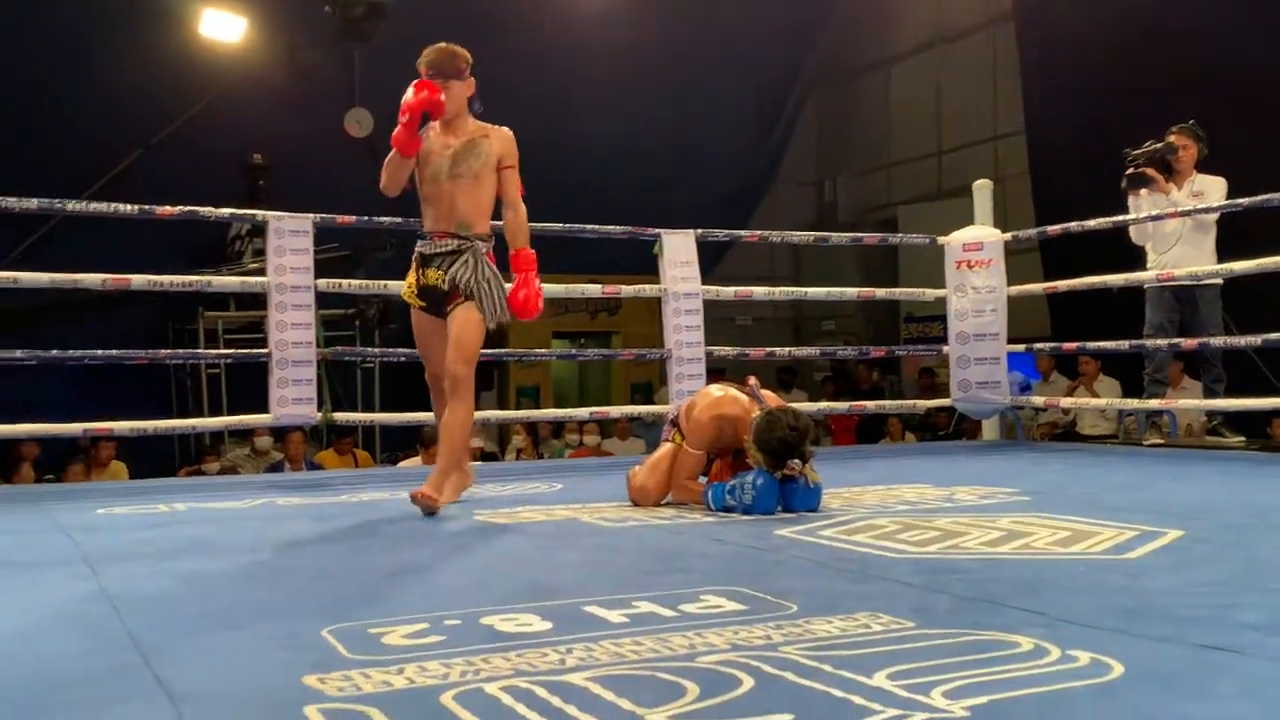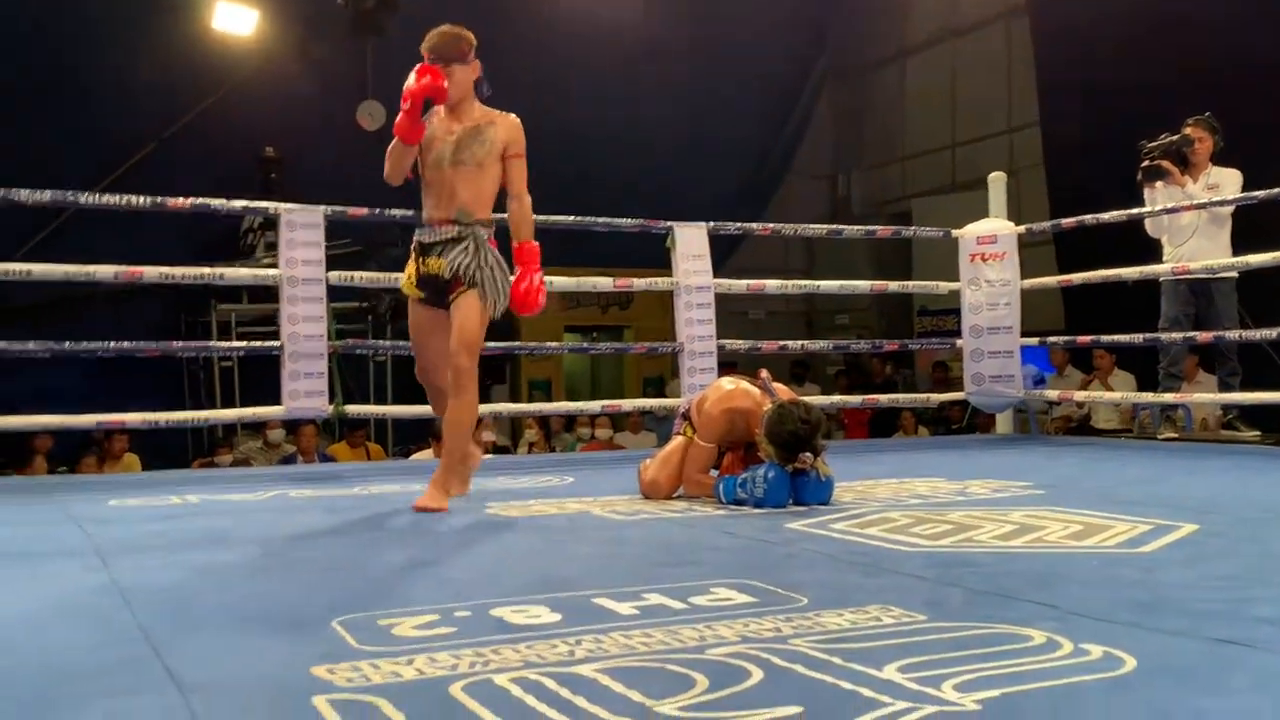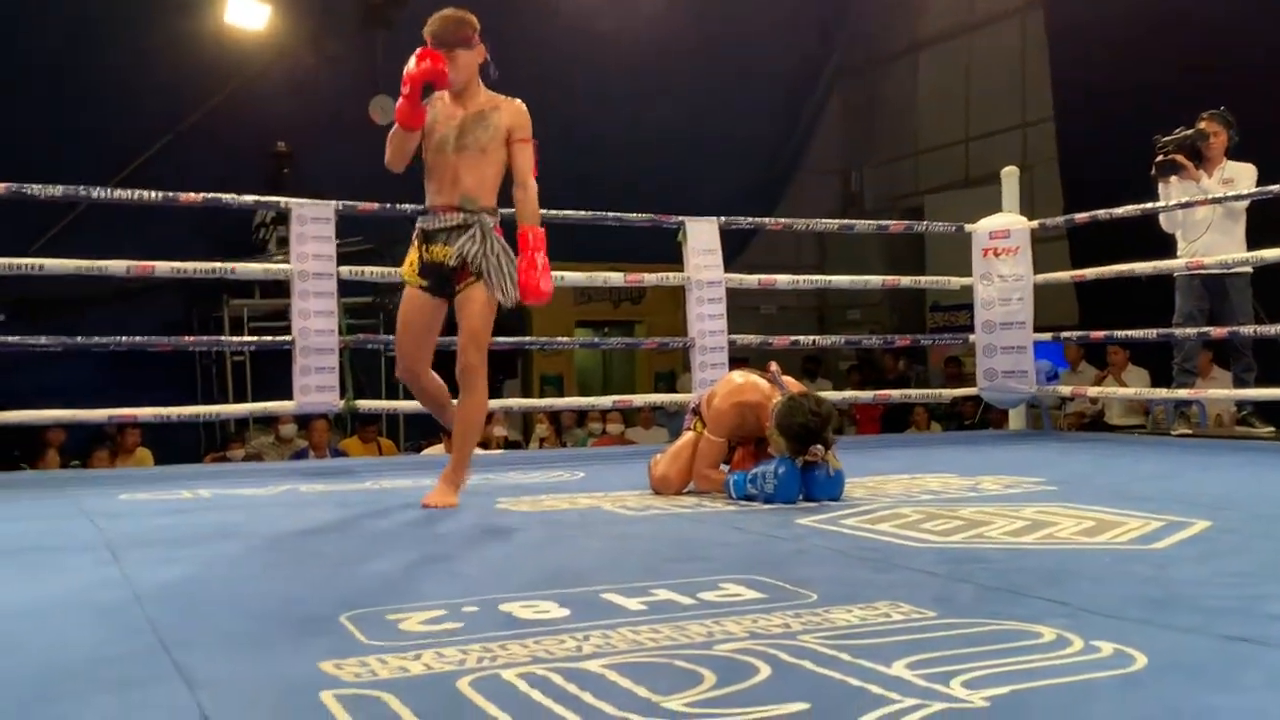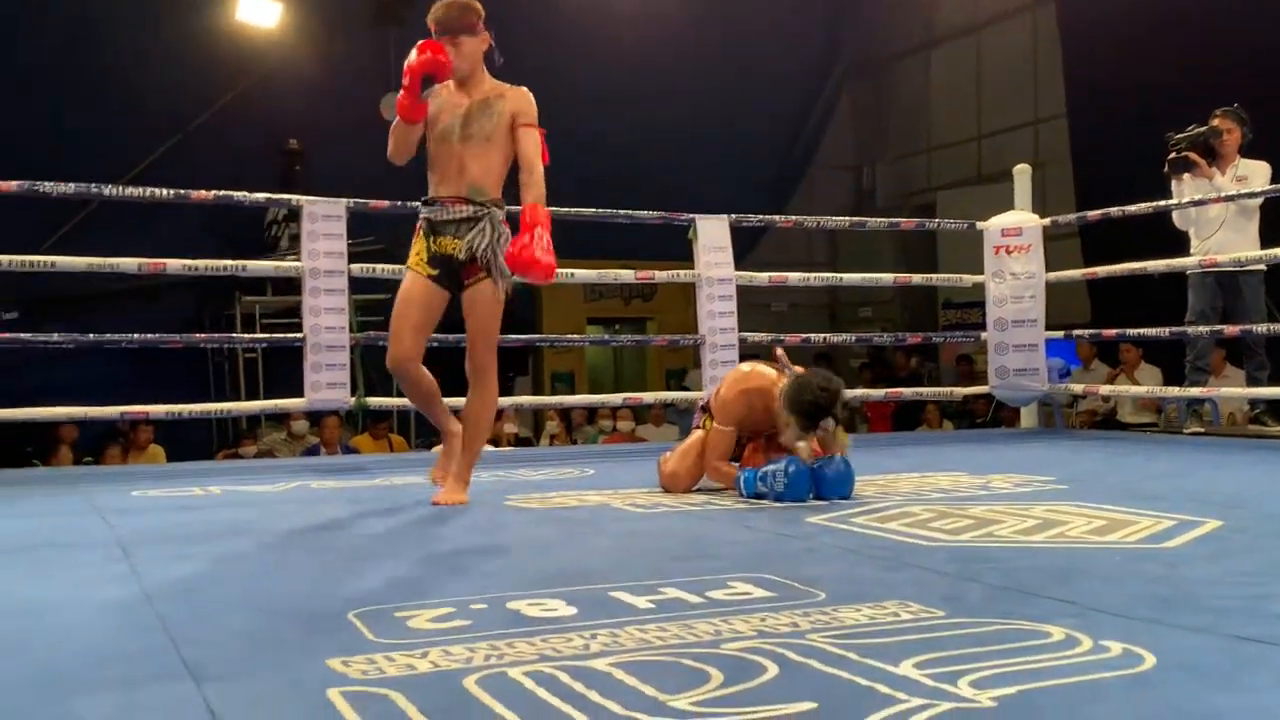
dt=0.1s
person 1, frame 1
left shoulder: (498, 139)
right shoulder: (420, 137)
left elbow: (513, 208)
right elbow: (389, 187)
left wrist: (525, 270)
right wrist: (409, 128)
left hip: (472, 261)
right hip: (426, 262)
left knee: (458, 375)
right knee: (437, 380)
left ankle: (439, 481)
right ankle: (459, 470)
person 1, frame 2
left shoulder: (505, 126)
right shoulder: (424, 122)
left elbow: (518, 199)
right elbow: (393, 175)
left wrist: (528, 263)
right wrist: (412, 115)
left hip: (473, 251)
right hip: (425, 251)
left knee: (461, 369)
right knee: (430, 375)
left ankle: (443, 482)
right ankle: (465, 450)
person 1, frame 3
left shoulder: (510, 112)
right shoulder: (428, 108)
left elbow: (525, 185)
right elbow: (395, 162)
left wrist: (532, 252)
right wrist: (413, 100)
left hip: (478, 238)
right hip: (428, 239)
left knee: (471, 364)
right knee: (410, 368)
left ankle: (452, 478)
right ankle: (462, 433)
person 1, frame 4
left shoulder: (515, 100)
right shoulder: (431, 91)
left elbow: (532, 168)
right elbow: (397, 155)
left wrist: (535, 230)
right wrist: (412, 91)
left hip: (484, 231)
right hip: (432, 230)
left knee: (480, 362)
right knee: (401, 359)
left ankle: (459, 474)
right ankle: (452, 431)
person 2, frame 1
left shoulder: (1214, 184)
right shoulder: (1150, 190)
left elbow: (1205, 217)
right elbow: (1140, 238)
left wrist: (1168, 192)
right wrist: (1135, 197)
left hip: (1203, 282)
right hip: (1161, 283)
left knee: (1212, 352)
right knee: (1157, 353)
left ankle: (1216, 420)
right ankle: (1153, 423)
person 2, frame 2
left shoulder: (1229, 177)
right shoulder: (1166, 183)
left elbow: (1222, 210)
right elbow: (1156, 230)
left wrist: (1184, 185)
right wrist: (1150, 189)
left hip: (1219, 275)
right hip: (1177, 275)
left knee: (1227, 346)
right knee: (1172, 347)
left ankle: (1231, 414)
right ankle: (1167, 416)
person 2, frame 3
left shoulder: (1244, 171)
right shoulder: (1180, 177)
left elbow: (1236, 204)
right elbow: (1170, 225)
left wrist: (1198, 179)
right wrist: (1164, 184)
left hip: (1233, 270)
right hip: (1191, 271)
left knee: (1241, 341)
right knee: (1186, 343)
left ankle: (1246, 410)
right ankle: (1182, 413)
person 2, frame 4
right shoulder: (1194, 175)
left elbow: (1250, 202)
right elbow: (1183, 223)
left wrist: (1212, 176)
right wrist: (1177, 181)
left hip: (1246, 268)
right hip: (1204, 269)
right knee: (1198, 341)
right ankle: (1194, 411)
person 3, frame 1
left shoulder: (783, 418)
right shoulder: (710, 418)
right elbow: (680, 486)
left wrist: (801, 476)
right wrist: (726, 495)
left hip: (734, 447)
right hip: (686, 433)
right knee: (644, 493)
right ankle: (638, 473)
person 3, frame 2
left shoulder: (795, 412)
right shoulder: (721, 411)
right elbow: (692, 479)
left wrist: (811, 474)
right wrist: (736, 488)
left hip: (744, 437)
right hip: (697, 426)
left knee: (783, 479)
right knee: (655, 487)
right ankle: (650, 465)
person 3, frame 3
left shoulder: (806, 405)
right shoulder: (730, 405)
right elbow: (702, 475)
right hip: (707, 423)
right knee: (665, 482)
right ankle: (660, 460)
person 3, frame 4
left shoulder: (819, 394)
right shoulder: (739, 392)
left elbow: (832, 452)
right elbow: (714, 465)
left hip: (769, 433)
right hip: (720, 424)
right knee: (675, 479)
right ankle: (673, 459)
